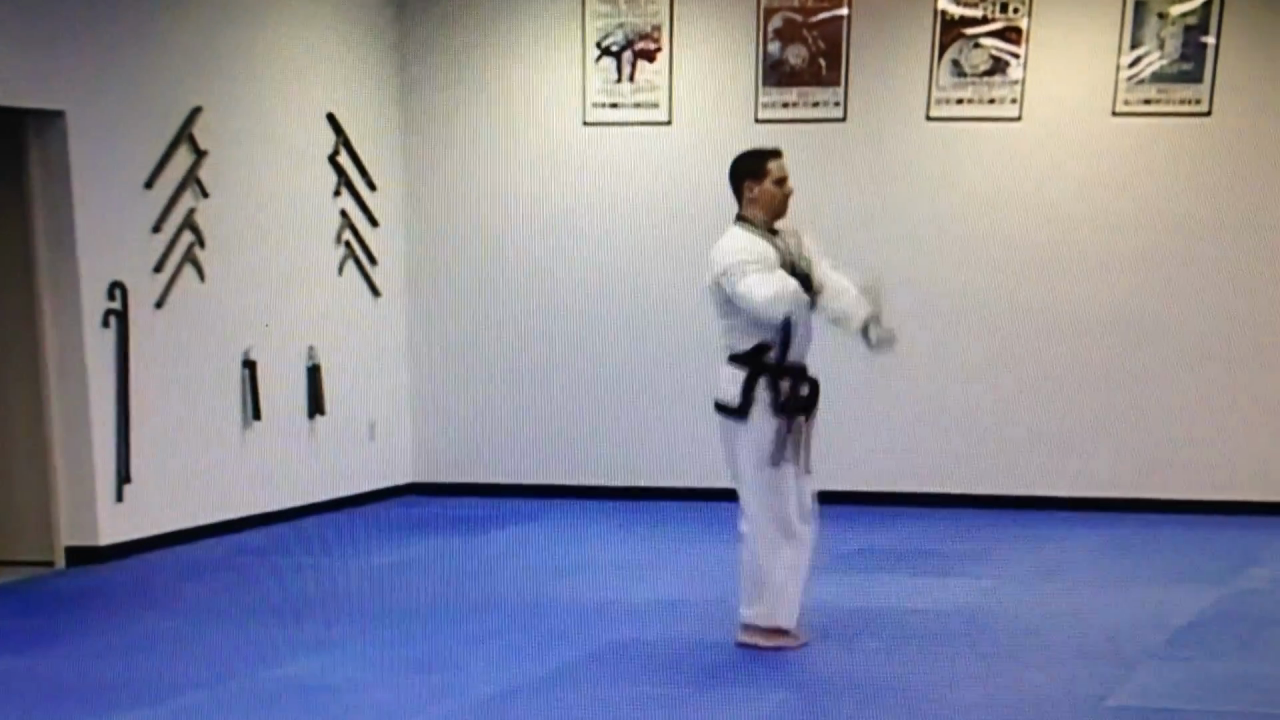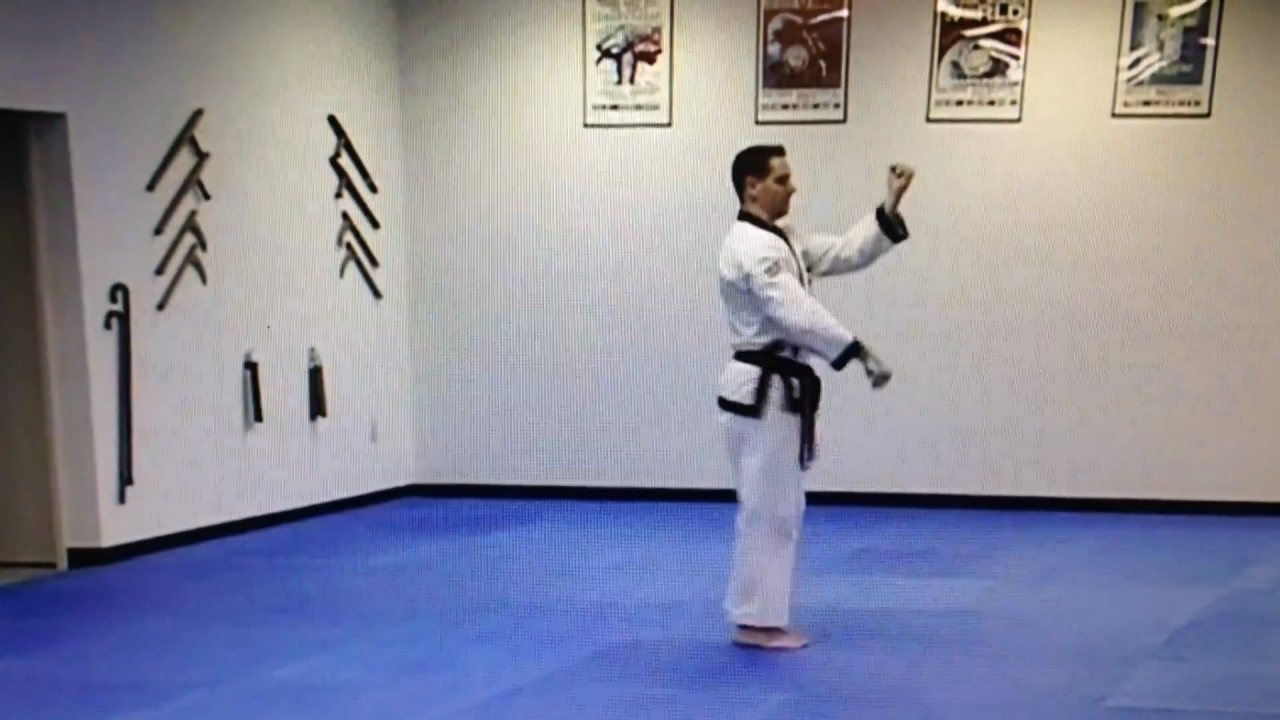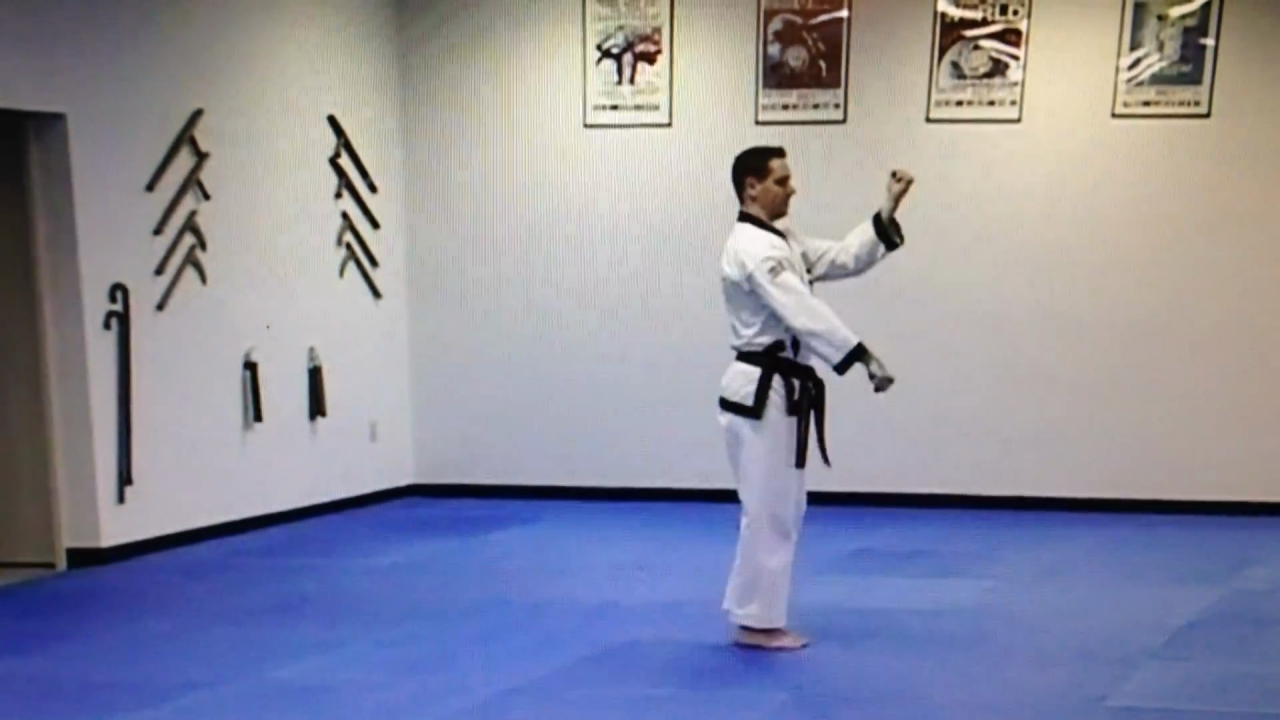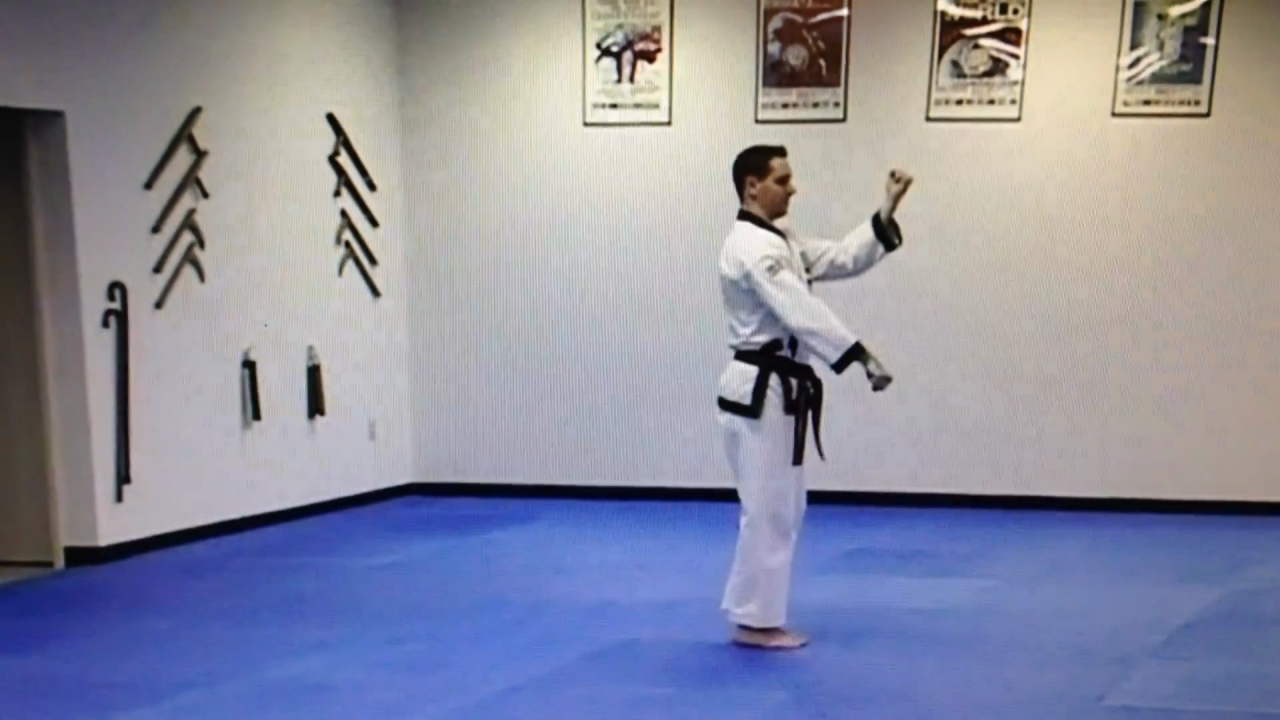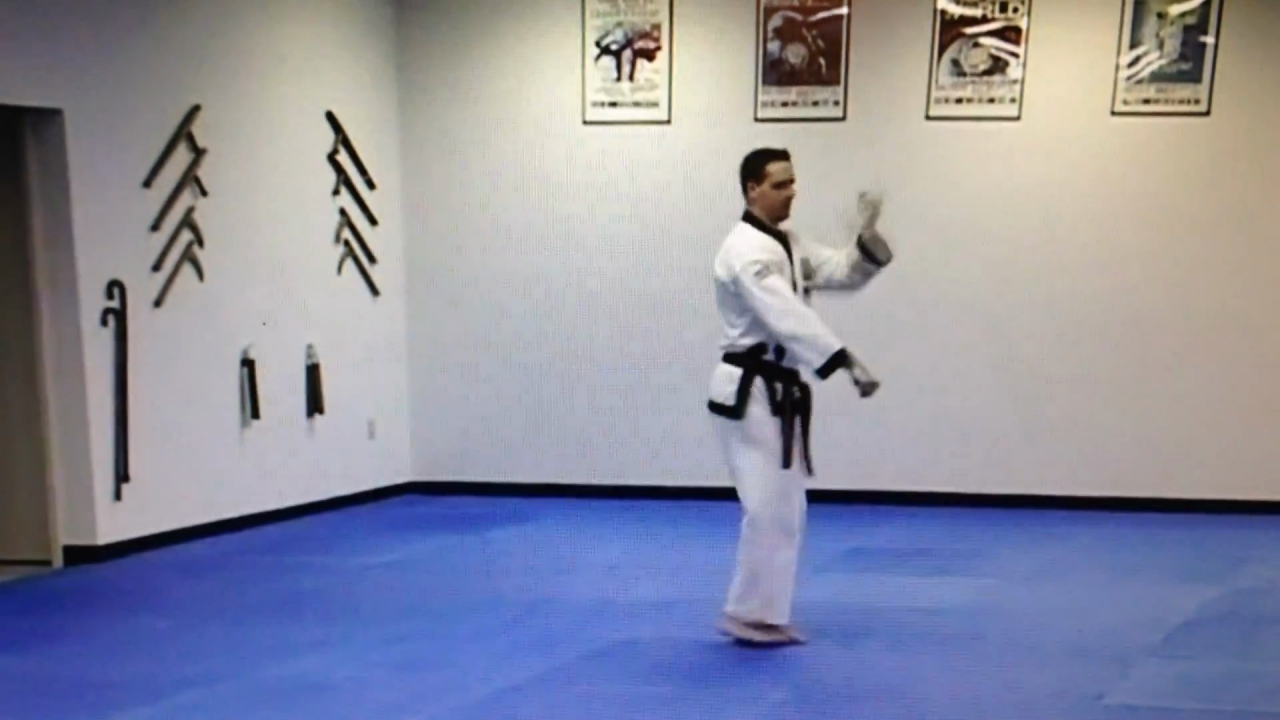
dt=0.2s
person 1, frame 1
left shoulder: (788, 243)
right shoulder: (734, 251)
left elbow: (831, 288)
right elbow: (771, 307)
left wrist: (867, 319)
right wrist: (803, 278)
left hip: (785, 392)
right hip: (755, 395)
left knee: (797, 511)
right knee: (769, 513)
left ankle: (774, 615)
right ankle: (760, 621)
person 1, frame 2
left shoulder: (779, 240)
right shoulder: (749, 246)
left elbow: (848, 252)
right elbow: (798, 313)
left wrist: (891, 203)
right wrist: (861, 353)
left hip: (778, 389)
right hip: (761, 391)
left knee: (782, 510)
right knee: (766, 511)
left ankle: (761, 614)
right ankle: (755, 621)
person 1, frame 3
left shoulder: (779, 242)
right shoulder: (752, 247)
left elbow: (844, 258)
right elbow: (804, 313)
left wrist: (889, 209)
right wrist: (865, 357)
left hip: (777, 390)
right hip: (763, 392)
left knee: (783, 510)
right knee: (768, 511)
left ankle: (759, 615)
right ankle: (756, 621)
person 1, frame 4
left shoulder: (777, 241)
right shoulder: (751, 245)
left elbow: (845, 258)
right elbow: (802, 312)
left wrist: (888, 209)
right wrist: (863, 356)
left hip: (777, 389)
right hip: (761, 390)
left knee: (784, 509)
right knee: (769, 510)
left ankle: (761, 615)
right ankle: (755, 621)
person 1, frame 5
left shoulder: (785, 245)
right shoulder: (745, 249)
left elbow: (842, 274)
right elbow: (786, 320)
left wrist: (866, 241)
right wrist: (848, 364)
left hip: (780, 393)
right hip: (749, 393)
left knee: (787, 512)
right knee: (769, 509)
left ankle: (765, 613)
right ankle: (748, 613)
